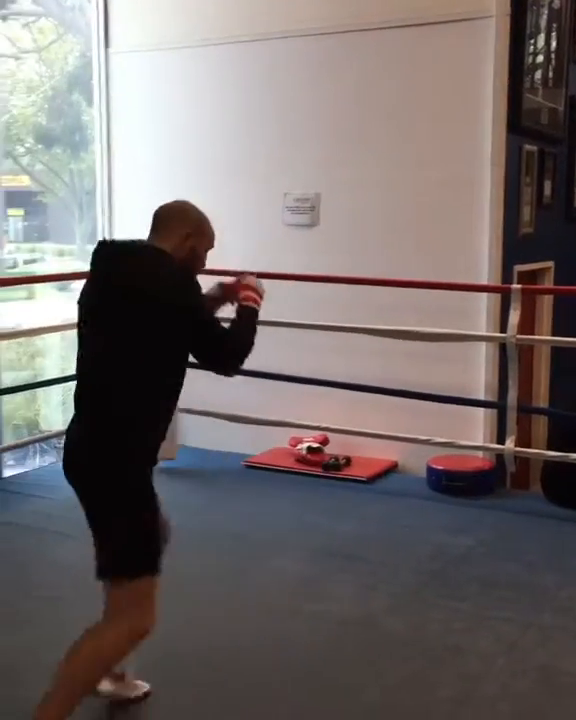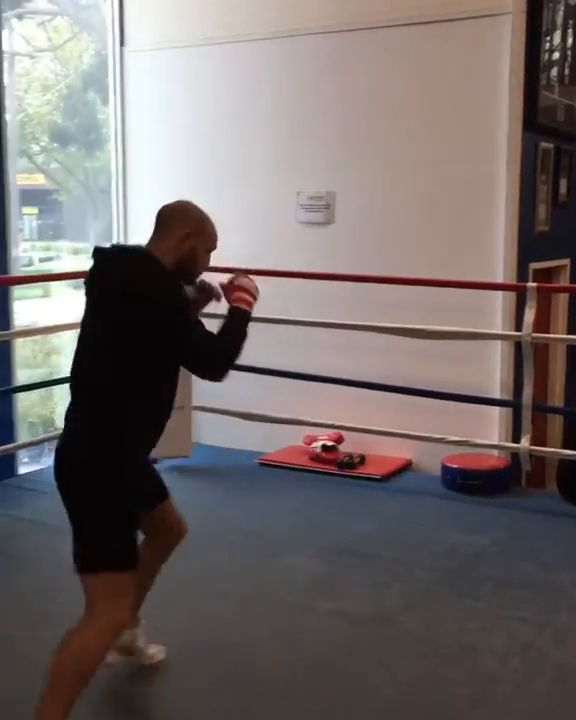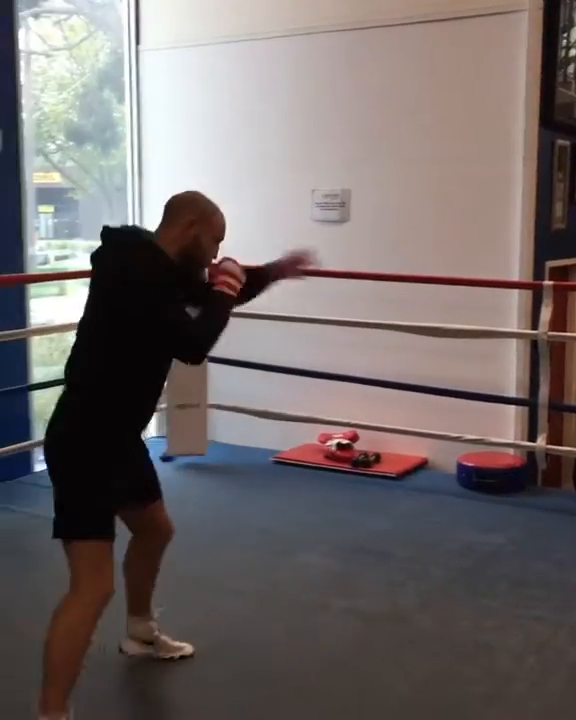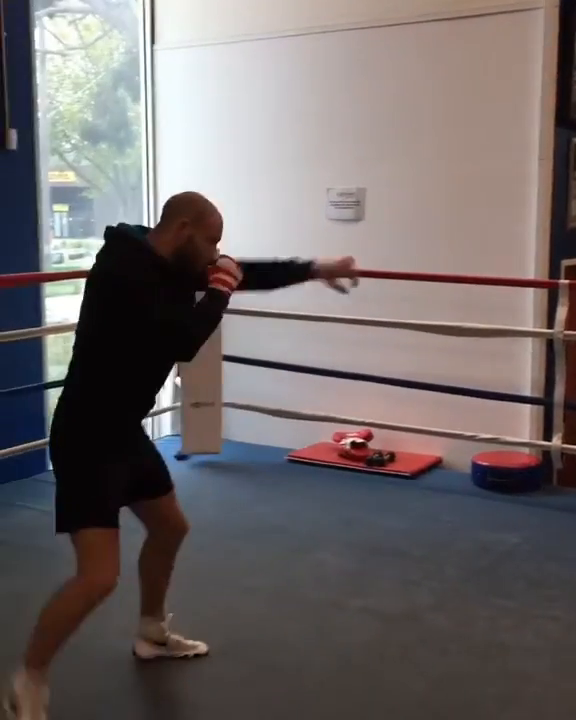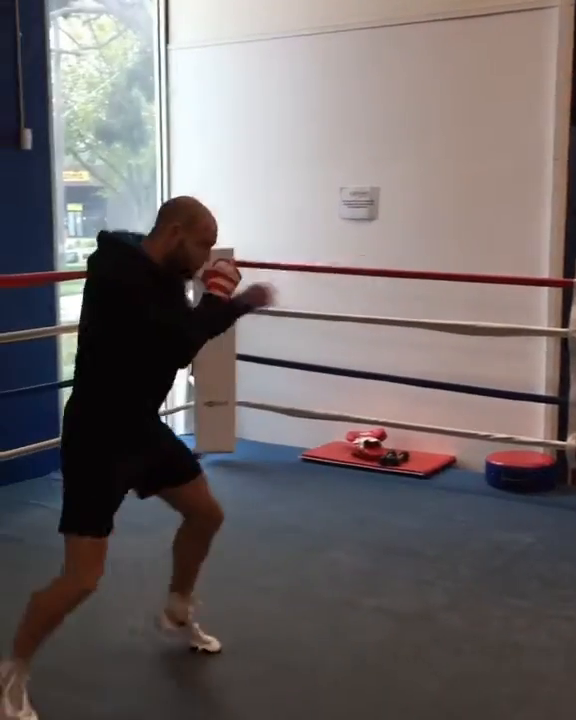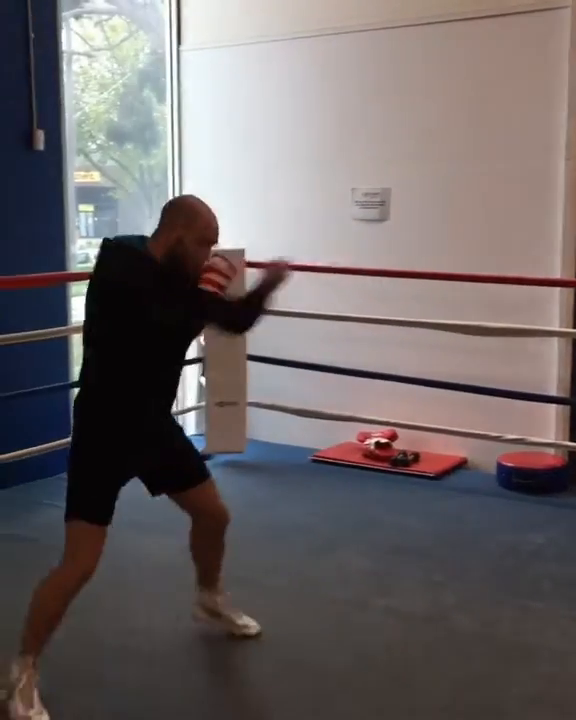
dt=0.1s
person 1, frame 1
left shoulder: (108, 275)
right shoulder: (172, 283)
right elbow: (225, 358)
left wrist: (207, 302)
right wrist: (248, 309)
left hip: (90, 446)
right hip: (117, 457)
left knee: (153, 537)
right knee: (132, 619)
left ankle: (107, 675)
person 1, frame 2
left shoulder: (123, 276)
right shoulder: (150, 289)
right elbow: (211, 362)
left wrist: (205, 295)
right wrist: (240, 312)
left hip: (119, 448)
right hip: (97, 458)
left knee: (168, 531)
right knee: (106, 610)
left ankle: (123, 635)
person 1, frame 3
left shoulder: (151, 264)
right shoulder: (134, 271)
left elbow: (196, 305)
right elbow: (190, 345)
left wrist: (274, 271)
right wrist: (220, 294)
left hip: (115, 433)
right hip: (82, 441)
left knee: (156, 531)
right knee: (92, 587)
left ankle: (140, 631)
person 1, frame 4
left shoulder: (168, 265)
right shoulder: (128, 269)
left elbow: (235, 275)
right elbow: (183, 342)
left wrist: (314, 269)
right wrist: (217, 292)
left hip: (121, 427)
right hip: (86, 433)
left knee: (170, 527)
right knee: (97, 577)
left ankle: (151, 631)
person 1, frame 5
left shoulder: (158, 274)
right shoulder: (119, 275)
left elbow: (185, 336)
right elbow: (175, 346)
left wrist: (240, 301)
right wrist: (215, 301)
left hip: (142, 425)
right hip: (94, 431)
left knee: (207, 514)
right knee: (81, 580)
left ankle: (178, 612)
person 1, frame 6
left shoulder: (180, 270)
right shoulder: (117, 275)
left elbow: (234, 323)
right elbow: (164, 335)
left wrist: (268, 285)
right wrist: (201, 294)
left hip: (151, 421)
right hip: (102, 427)
left knee: (215, 515)
right knee: (79, 566)
left ankle: (211, 601)
right ankle: (24, 672)
